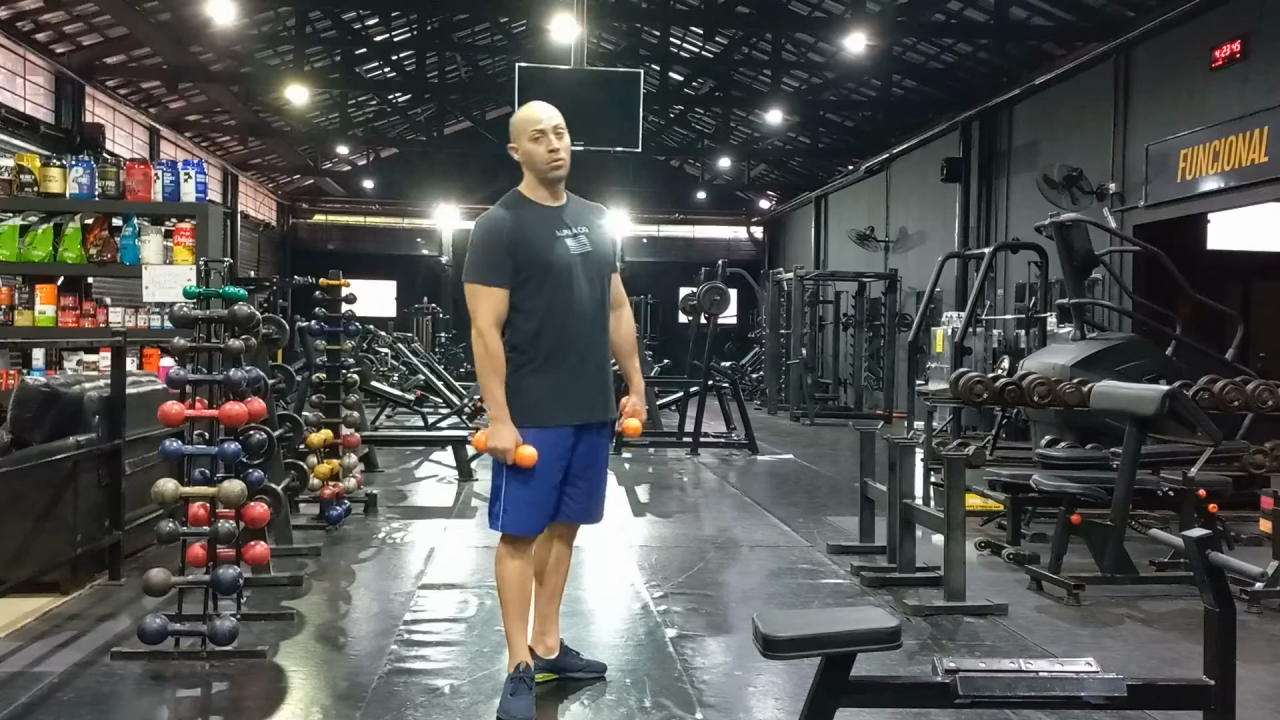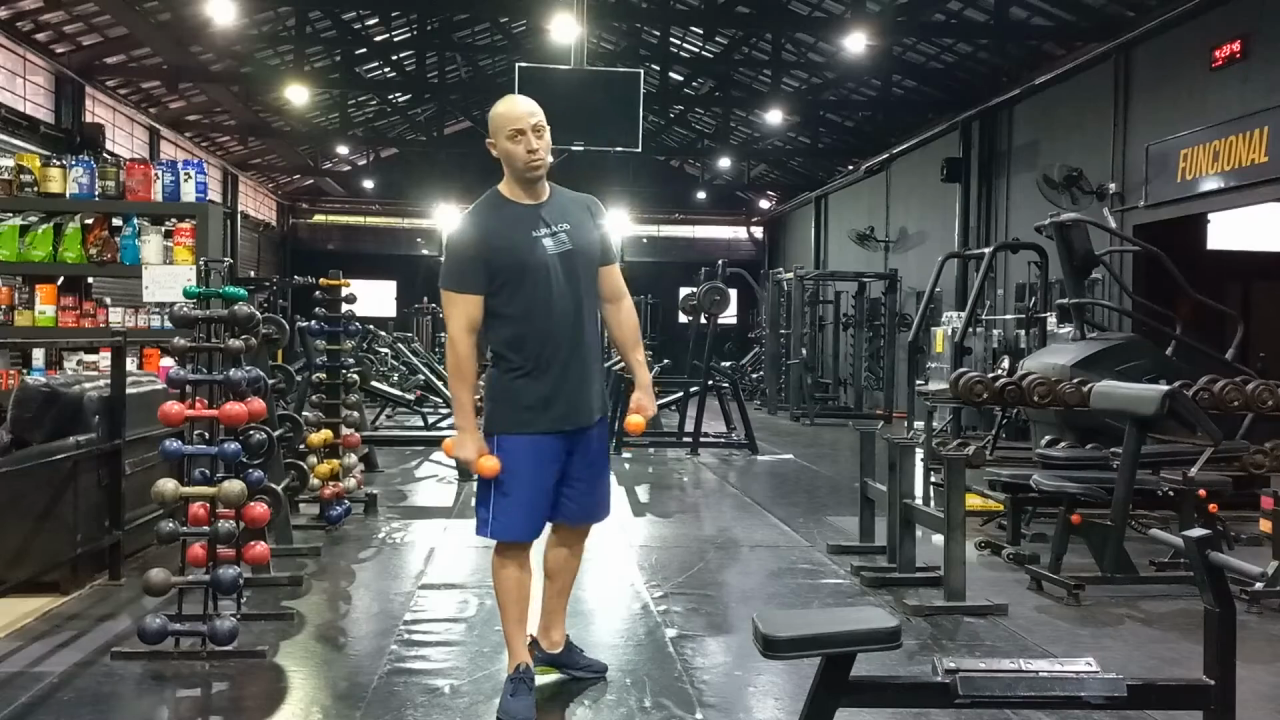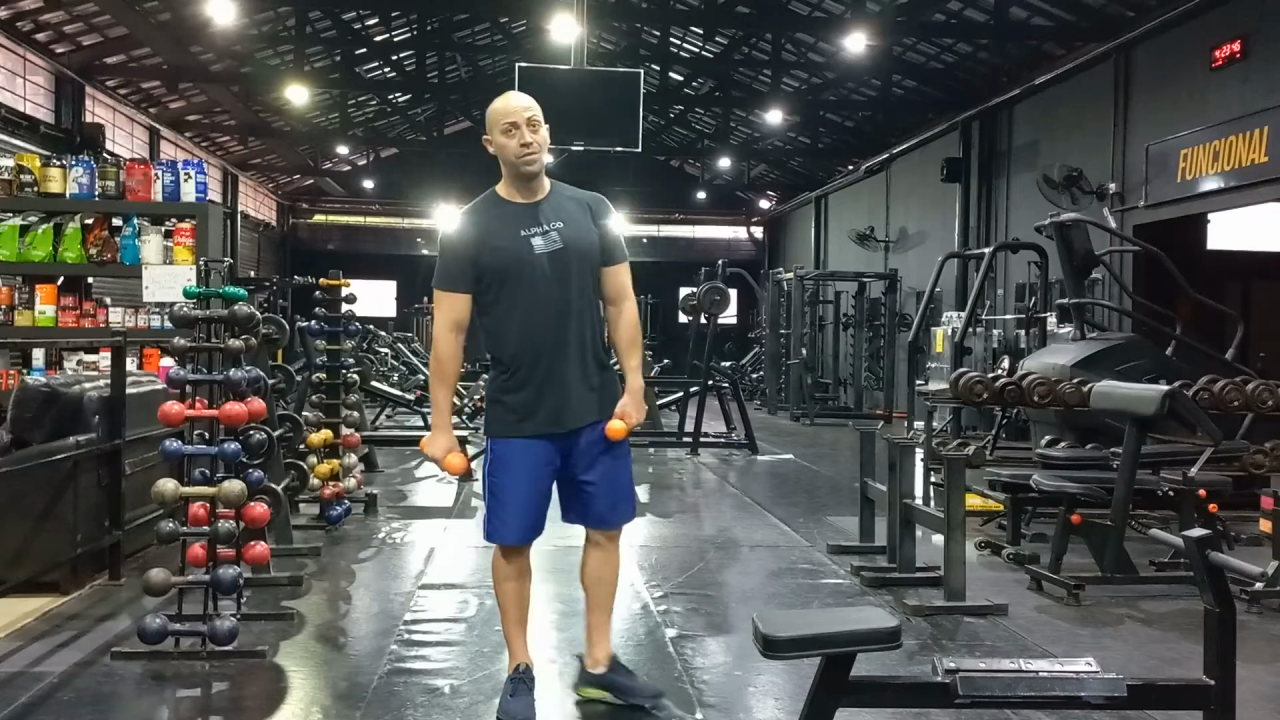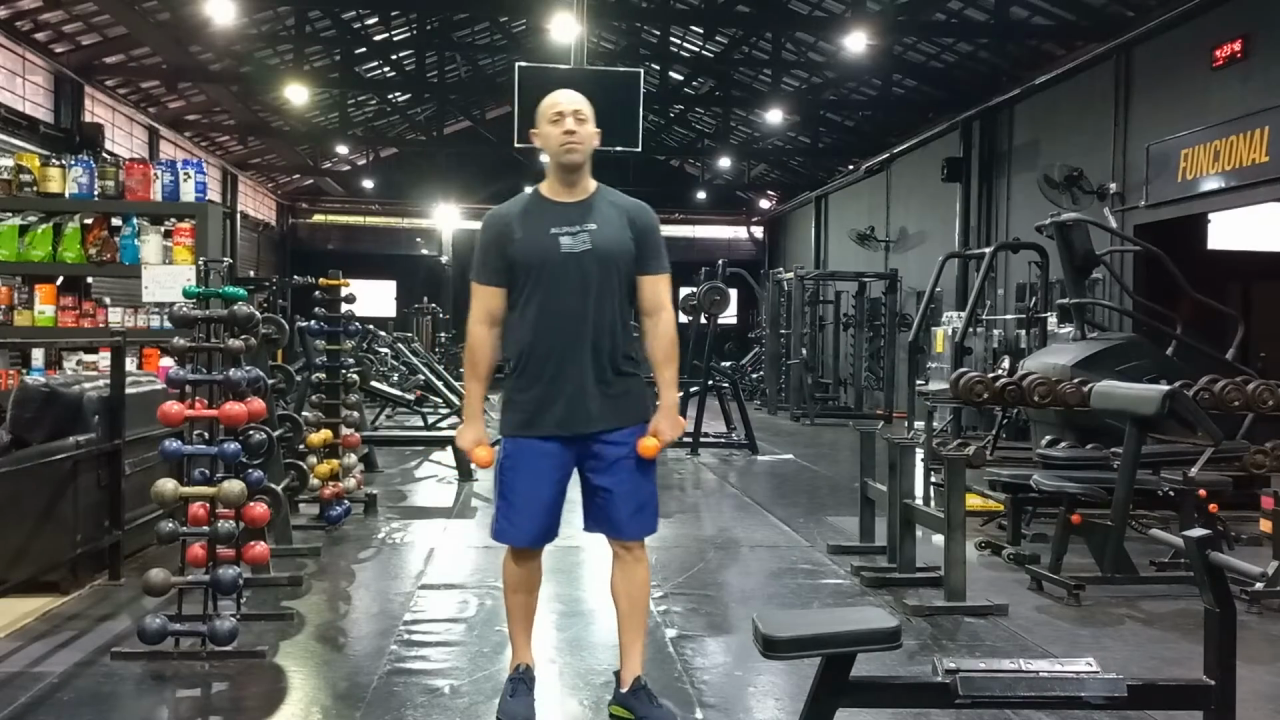
dt=0.4s
person 1, frame 1
left shoulder: (596, 220)
right shoulder: (500, 225)
left elbow: (617, 309)
right elbow: (485, 327)
left wrist: (635, 385)
right wrist: (500, 418)
left hip: (592, 408)
right hip: (533, 413)
left knee: (564, 527)
right knee: (520, 533)
left ankle: (549, 646)
right ankle: (520, 667)
person 1, frame 2
left shoulder: (585, 210)
right shoulder: (477, 229)
left elbow: (615, 300)
right elbow: (461, 333)
left wrist: (641, 379)
right wrist: (467, 428)
left hip: (587, 408)
right hip: (521, 417)
left knee: (574, 525)
right knee: (514, 539)
left ankle: (552, 641)
right ankle: (520, 669)
person 1, frame 3
left shoulder: (591, 210)
right shoulder: (470, 230)
left elbow: (620, 302)
right elbow: (448, 330)
left wrist: (633, 386)
right wrist: (441, 424)
left hip: (594, 407)
right hip: (519, 417)
left knee: (605, 529)
right knee: (512, 542)
left ankle: (598, 663)
person 1, frame 4
left shoulder: (633, 217)
right shoulder: (505, 223)
left elbow: (658, 314)
right elbow: (484, 323)
left wrist: (668, 403)
right wrist: (473, 414)
left hip: (620, 413)
right hip: (534, 417)
left knee: (630, 541)
right knee: (524, 545)
